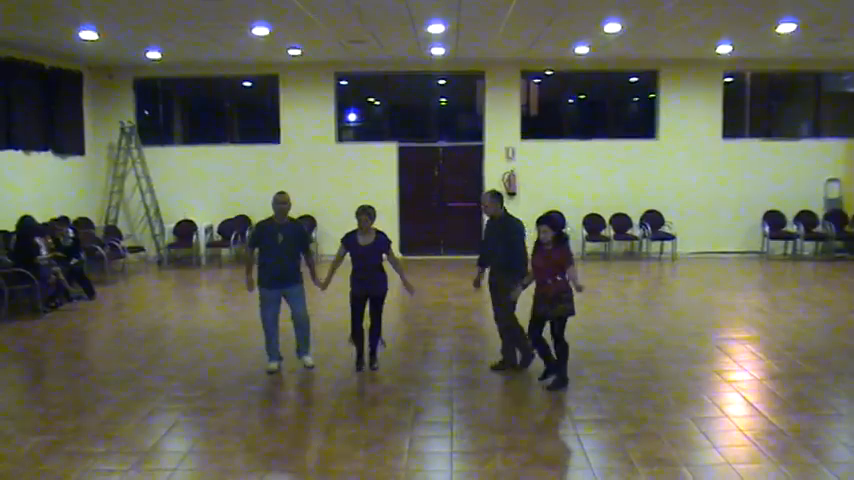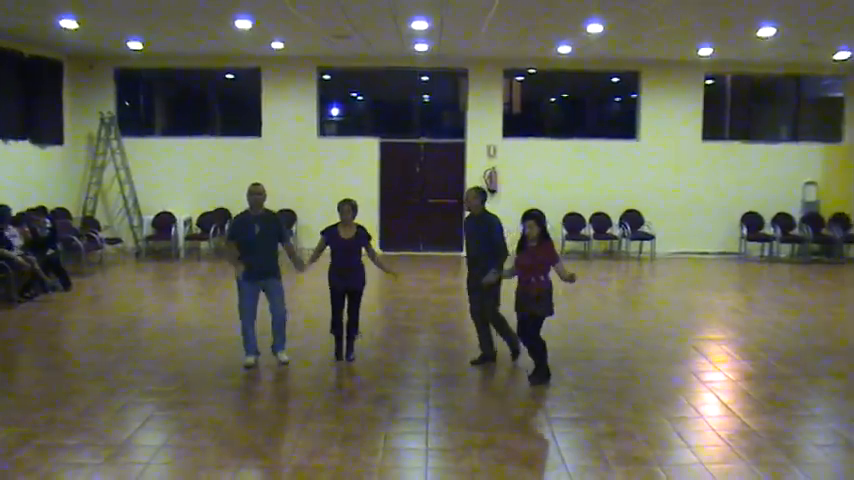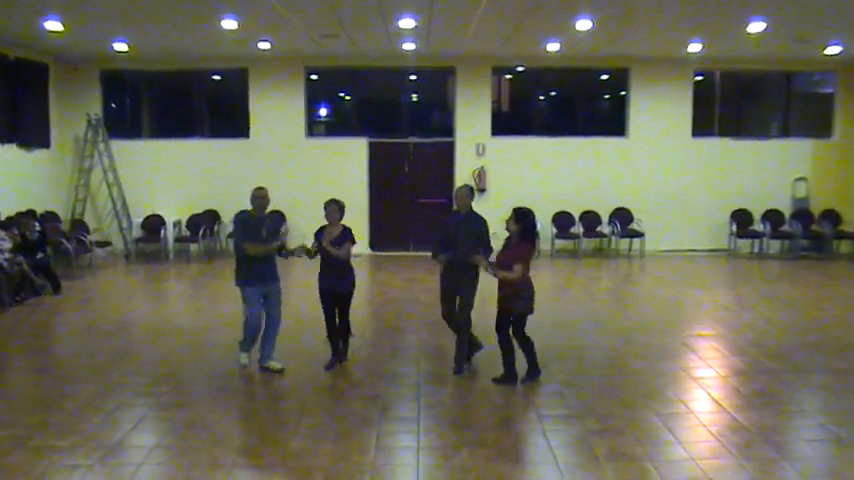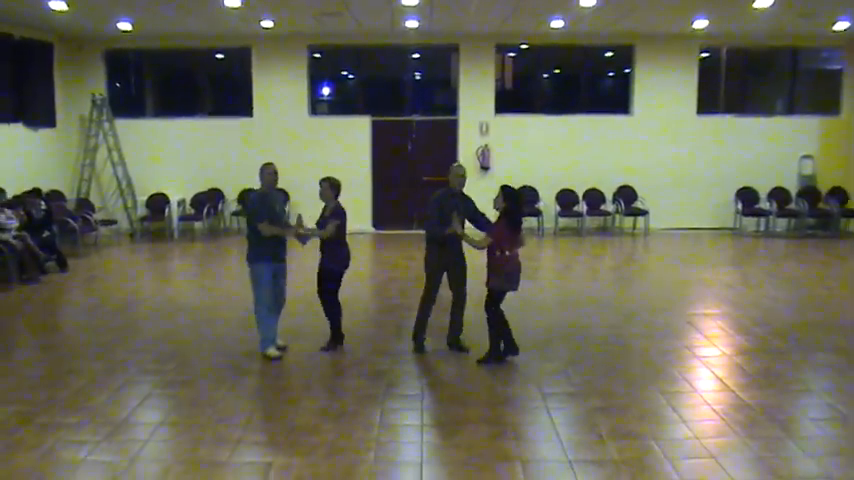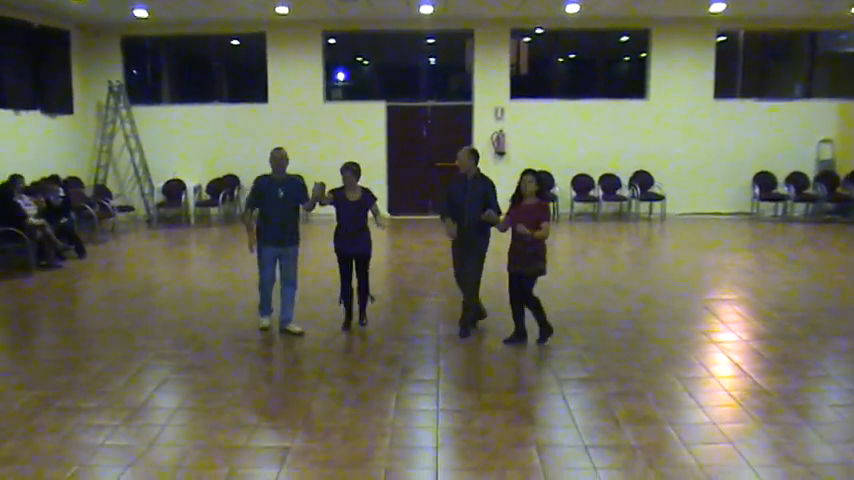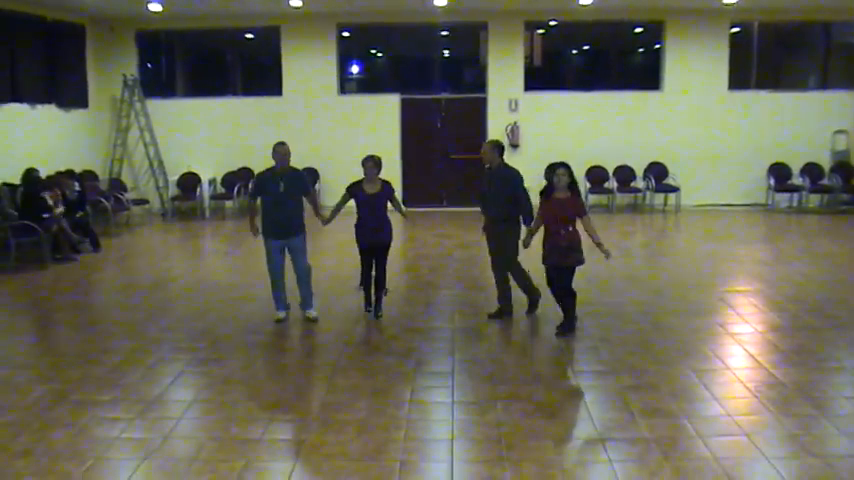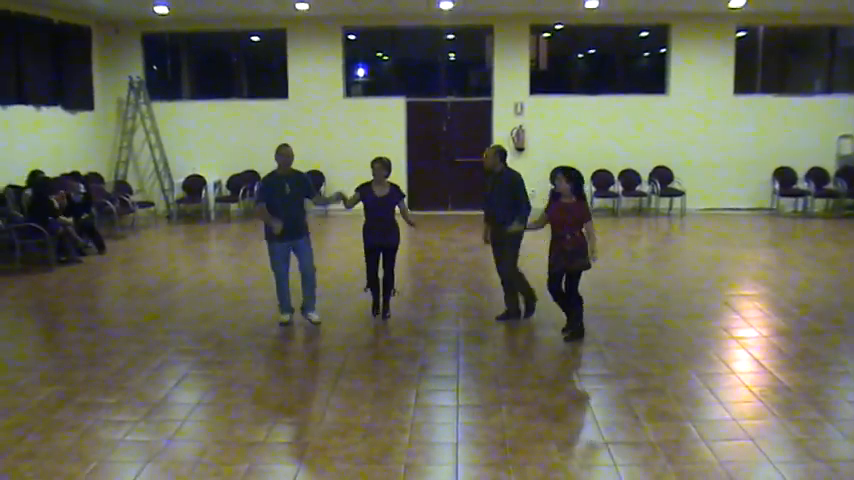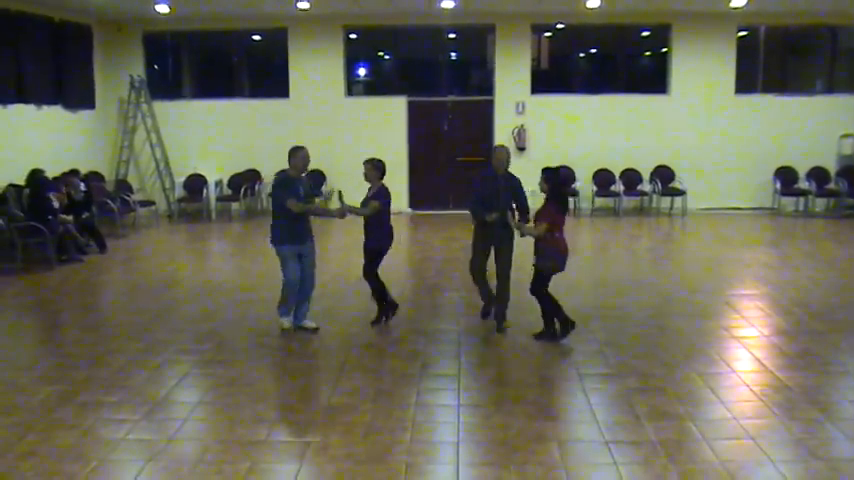
dt=0.5s
person 1, frame 1
left shoulder: (297, 228)
right shoulder: (262, 227)
left elbow: (307, 253)
right elbow: (250, 251)
left wrist: (314, 276)
right wrist: (248, 276)
left hip: (293, 281)
right hip: (268, 283)
left knee: (301, 317)
right knee: (269, 322)
left ankle: (304, 353)
right ankle: (274, 358)
person 1, frame 2
left shoulder: (274, 219)
right shoulder: (239, 221)
left elbow: (286, 243)
right elbow: (230, 245)
left wrist: (296, 260)
right wrist: (236, 265)
left hip: (271, 274)
right hip: (247, 276)
left knee: (279, 312)
right knee: (247, 317)
left ankle: (279, 348)
right ankle: (251, 353)
person 1, frame 3
left shoulder: (272, 223)
right shoulder: (242, 222)
left elbow: (276, 250)
right elbow: (250, 250)
right wrist: (276, 244)
left hip: (271, 279)
right hip: (249, 280)
left knee: (274, 319)
right knee: (254, 318)
left ankle: (266, 359)
right ankle: (245, 348)
person 1, frame 4
left shoulder: (278, 197)
right shoulder: (256, 200)
right elbow: (265, 230)
left wrist: (293, 229)
right wrist: (290, 231)
left hip: (278, 257)
right hip: (260, 259)
left knee: (278, 299)
right knee: (264, 301)
left ankle: (270, 337)
right ankle: (267, 344)
person 1, frame 5
left shoulder: (296, 183)
right shoulder: (261, 184)
left elbow: (306, 206)
right elbow: (249, 211)
left wrist: (315, 198)
right wrist: (251, 235)
left hip: (290, 241)
right hip: (266, 241)
left knee: (289, 281)
right knee: (266, 280)
left ankle: (286, 322)
right ankle: (265, 314)
person 1, frame 6
left shoulder: (298, 176)
right shoulder: (263, 178)
left elbow: (310, 195)
right elbow: (252, 201)
left wrist: (318, 214)
right wrist: (252, 223)
left hip: (296, 232)
right hip: (272, 234)
left knee: (303, 269)
right knee: (276, 272)
left ankle: (308, 307)
right ankle: (281, 308)
person 1, frame 7
left shoulder: (300, 178)
right shoulder: (268, 181)
left elbow: (316, 199)
right elbow: (260, 208)
left wrist: (333, 199)
right wrist: (271, 222)
left hip: (300, 233)
right hip: (277, 237)
left knee: (308, 270)
right knee: (281, 275)
left ankle: (309, 309)
right ankle: (285, 311)
person 1, frame 8
left shoulder: (303, 182)
right shoulder: (281, 182)
left elbow: (309, 209)
right elbow: (295, 207)
left wrist: (333, 212)
right wrist: (316, 207)
left hip: (305, 239)
right hip: (284, 240)
left knee: (308, 280)
right knee: (293, 279)
left ankle: (300, 318)
right ankle: (284, 313)
person 2, frame 1
left shoulder: (513, 225)
right shoulder: (490, 224)
left elbow: (521, 255)
left wrist: (520, 281)
right wrist: (480, 272)
left hip: (510, 277)
right hip: (495, 275)
left knee: (506, 316)
right knee: (499, 317)
left ankle: (526, 353)
right ankle: (509, 358)
person 2, frame 2
left shoulder: (491, 222)
right shoulder: (469, 221)
left elbow: (501, 251)
left wrist: (495, 272)
left hip: (490, 273)
right hip: (473, 273)
left knee: (491, 313)
right knee: (476, 312)
left ankle: (513, 343)
right ankle: (487, 352)
person 2, frame 3
left shoulder: (479, 222)
right shoulder: (449, 220)
left elbow: (487, 248)
right elbow: (438, 244)
left wrist: (480, 259)
right wrist: (439, 256)
left hip: (469, 273)
right hip: (449, 271)
left knee: (463, 316)
right knee: (448, 313)
left ankle: (460, 359)
right ankle: (472, 344)
person 2, frame 4
left shoulder: (466, 201)
right shoulder: (438, 199)
left elbow: (480, 220)
right elbow: (430, 228)
right wrist: (448, 230)
left hip: (456, 252)
right hip: (436, 252)
left knee: (460, 295)
right knee: (429, 295)
left ankle: (454, 339)
right ankle: (418, 339)
person 2, frame 5
left shoulder: (486, 184)
right shoulder: (456, 182)
left elbow: (494, 209)
right elbow: (448, 206)
left wrist: (492, 216)
right wrist: (447, 221)
left hip: (479, 237)
right hip: (460, 235)
left knee: (471, 279)
right knee: (460, 276)
left ankle: (467, 323)
right ankle: (477, 311)
person 2, frame 6
left shoulder: (511, 175)
right shoulder: (488, 173)
left elbow: (523, 201)
left wrist: (528, 226)
right wrist: (487, 220)
left hip: (509, 225)
right hip: (494, 225)
left knee: (510, 264)
right knee: (497, 266)
left ankle: (533, 295)
right ankle: (505, 306)
person 2, frame 7
left shoulder: (513, 178)
right shoulder: (491, 178)
left elbow: (524, 204)
left wrist: (519, 223)
right wrist: (488, 227)
left hip: (512, 228)
right hip: (496, 229)
left knee: (509, 268)
right knee: (502, 269)
left ankle: (529, 297)
right ankle: (512, 309)
person 2, frame 8
left shoulder: (513, 181)
right shoulder: (483, 180)
left elbow: (522, 206)
right elbow: (475, 206)
left wrist: (523, 223)
right wrist: (485, 217)
left hip: (504, 231)
right hip: (483, 229)
left knee: (503, 274)
right knee: (476, 269)
left ankle: (500, 317)
right ankle: (489, 300)
person 3, frame 1
left shoulder: (563, 250)
right shoulder: (538, 249)
left elbow: (572, 276)
left wrist: (577, 286)
right wrist: (521, 287)
left hip: (560, 297)
right hip: (542, 297)
left knee: (557, 337)
right knee: (533, 334)
left ankle: (562, 377)
right ankle: (551, 365)
person 3, frame 2
left shoulder: (547, 247)
right shoulder: (522, 246)
left elbow: (561, 271)
right elbow: (516, 270)
left wrist: (569, 278)
left hip: (540, 295)
right hip: (523, 294)
left knee: (532, 333)
right knee: (524, 332)
left ankle: (543, 372)
right ankle: (540, 366)
person 3, frame 3
left shoulder: (524, 246)
right shoulder: (510, 241)
left elbow: (515, 275)
left wrist: (490, 269)
right wrist: (491, 265)
left hip: (520, 294)
right hip: (508, 293)
left knee: (518, 332)
right knee: (501, 330)
left ankle: (533, 368)
right ankle: (510, 372)
person 3, frame 4
left shoulder: (503, 223)
right shoulder: (511, 222)
left elbow: (481, 244)
right elbow: (520, 242)
left wrist: (460, 232)
left hip: (503, 270)
right hip: (507, 268)
left knee: (491, 308)
right knee: (494, 308)
left ankle: (495, 352)
right ankle: (510, 346)
person 3, frame 5
left shoulder: (542, 206)
right shoulder: (515, 204)
left elbow: (545, 232)
right elbow: (503, 227)
left wrist: (528, 232)
left hip: (534, 254)
right hip: (516, 253)
left knee: (526, 293)
right knee: (515, 293)
left ankle: (545, 327)
right ankle: (519, 332)
person 3, frame 6
left shoulder: (575, 200)
right shoulder: (546, 197)
left elbow: (587, 224)
right elbow: (540, 218)
left wrist: (599, 244)
right wrist: (530, 235)
left hip: (569, 246)
right hip: (551, 245)
left knee: (565, 285)
right knee: (553, 283)
left ankle: (570, 324)
right ankle: (569, 316)
person 3, frame 7
left shoulder: (581, 205)
right shoulder: (554, 201)
left elbow: (590, 231)
right elbow: (542, 222)
left wrist: (592, 250)
left hip: (575, 252)
right hip: (557, 251)
left knee: (571, 290)
right knee: (554, 288)
left ankle: (578, 328)
right ankle: (572, 318)
person 3, frame 8
left shoulder: (552, 205)
right shoulder: (554, 202)
left elbow: (538, 232)
left wrist: (517, 225)
right wrist: (522, 225)
left hip: (551, 252)
right hip: (549, 251)
left knee: (537, 289)
right knee: (540, 289)
left ankle: (565, 322)
right ankle: (549, 329)
person 4, frame 1
left shoulder: (381, 238)
right shoulder: (349, 238)
left elbow: (393, 260)
right elbow: (338, 259)
left wrist: (404, 280)
right wrist: (328, 279)
left hip: (378, 283)
right hip: (358, 284)
left knee: (376, 320)
right knee: (356, 321)
left ankle: (373, 355)
right ankle: (359, 356)
person 4, frame 2
left shoulder: (361, 232)
right shoulder: (330, 231)
left elbow: (371, 254)
right elbow: (318, 251)
left wrist: (385, 268)
right wrist: (309, 262)
left hip: (356, 278)
right hip: (336, 277)
left knee: (353, 314)
right knee: (337, 313)
left ankle: (350, 347)
right ankle: (338, 346)
person 4, frame 3
left shoulder: (346, 232)
right shoulder: (321, 231)
left elbow: (343, 255)
right elbow: (313, 253)
left wrist: (327, 246)
right wrist: (307, 251)
left hip: (343, 279)
right hip: (325, 279)
left knee: (343, 316)
right knee: (329, 318)
left ankle: (344, 347)
right ankle: (336, 354)
person 4, frame 4
left shoulder: (337, 211)
right shoulder: (327, 208)
left elbow: (327, 233)
left wrist: (305, 231)
right wrist: (306, 233)
left hip: (337, 258)
right hip: (328, 257)
left knee: (330, 296)
right knee: (323, 293)
left ankle: (336, 338)
right ankle: (337, 334)
person 4, frame 5
left shoulder: (366, 194)
right shoulder: (336, 193)
left elbow: (375, 213)
right elbow: (325, 201)
left wrist: (379, 221)
right wrist: (321, 198)
left hip: (362, 241)
right hip: (342, 241)
left knee: (363, 277)
right knee: (345, 279)
left ankle: (363, 312)
right ankle: (347, 317)
person 4, frame 6
left shoulder: (386, 186)
right shoulder: (355, 187)
left elbow: (395, 203)
right elbow: (340, 204)
left wrist: (405, 215)
right wrist: (328, 219)
left hip: (383, 233)
right hip: (363, 233)
left knee: (380, 268)
right knee: (366, 268)
left ankle: (378, 304)
right ankle: (368, 300)
person 4, frame 7
left shoulder: (395, 190)
right shoulder: (365, 188)
left elbow: (404, 211)
right elbow: (350, 204)
left wrist: (409, 221)
right wrist: (344, 200)
left hip: (390, 236)
right hip: (371, 235)
left knee: (388, 271)
right knee: (371, 270)
left ankle: (386, 304)
right ankle: (375, 300)
person 4, frame 8
left shoulder: (382, 192)
right shoulder: (371, 190)
left elbow: (367, 212)
right elbow: (364, 210)
left wrist: (345, 207)
right wrist: (346, 209)
left hip: (382, 237)
right hip: (371, 237)
left knee: (369, 273)
right knee: (371, 273)
left ankle: (388, 304)
right ankle: (383, 309)
